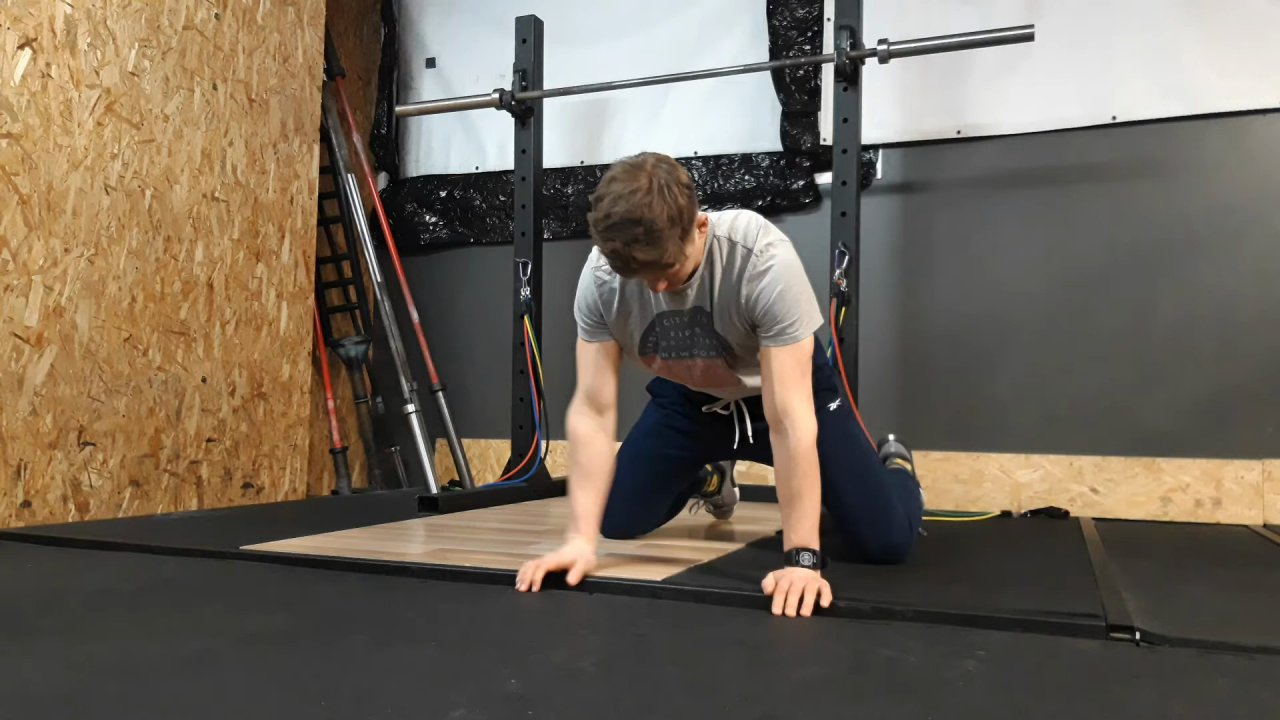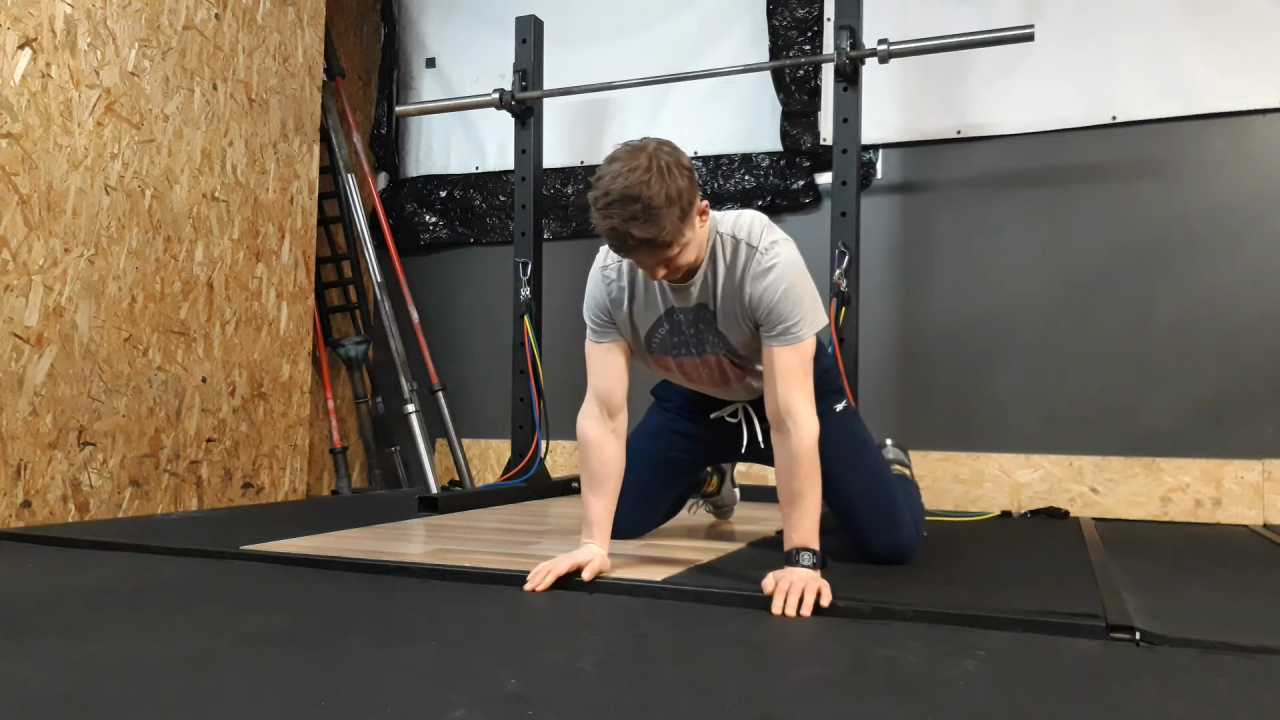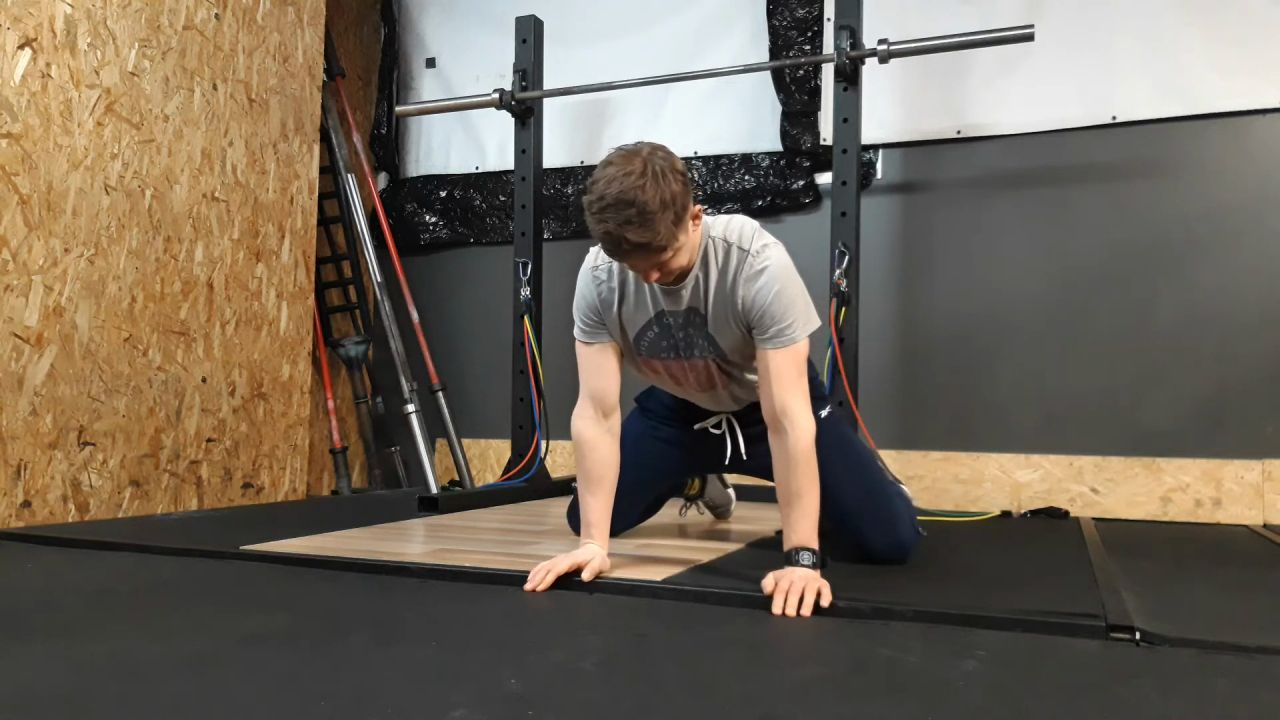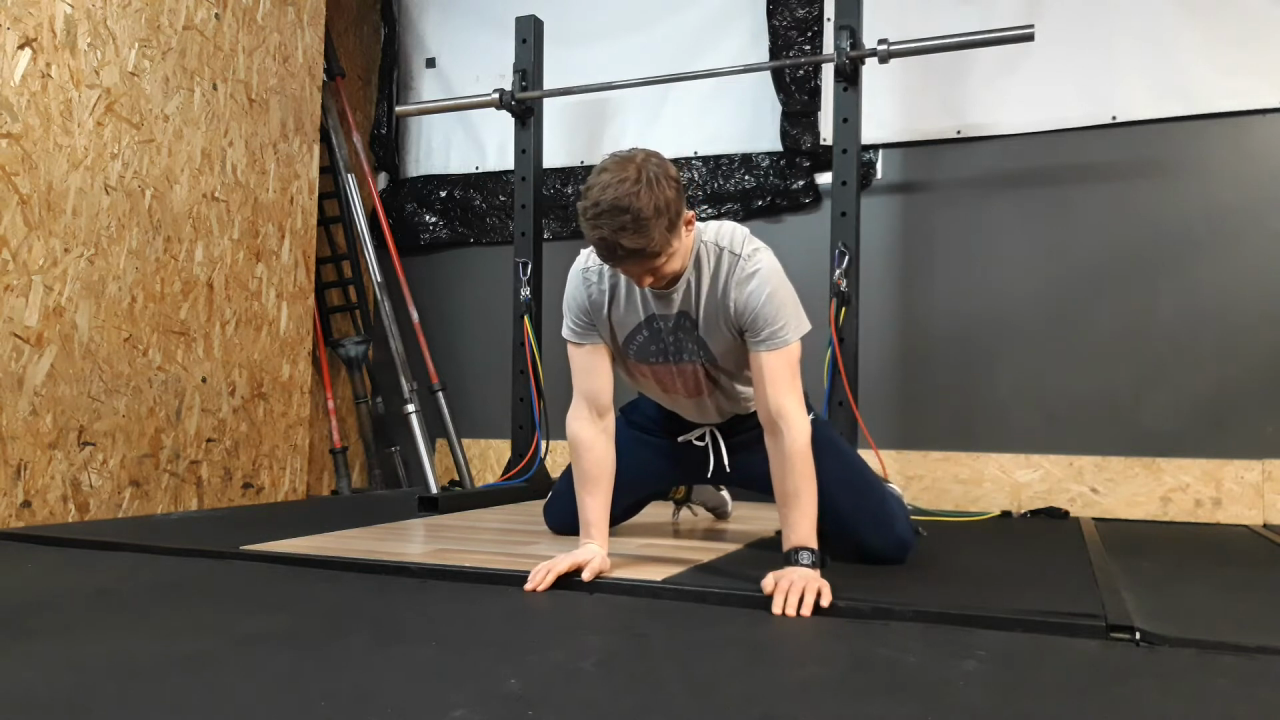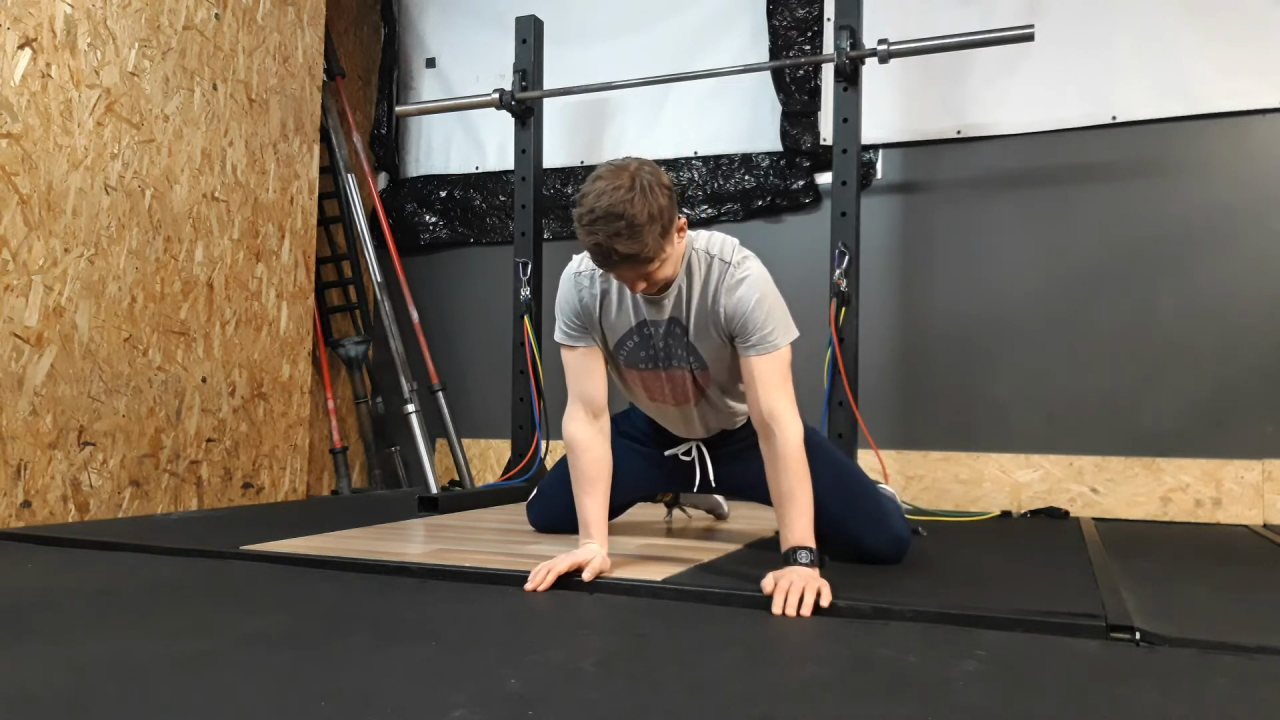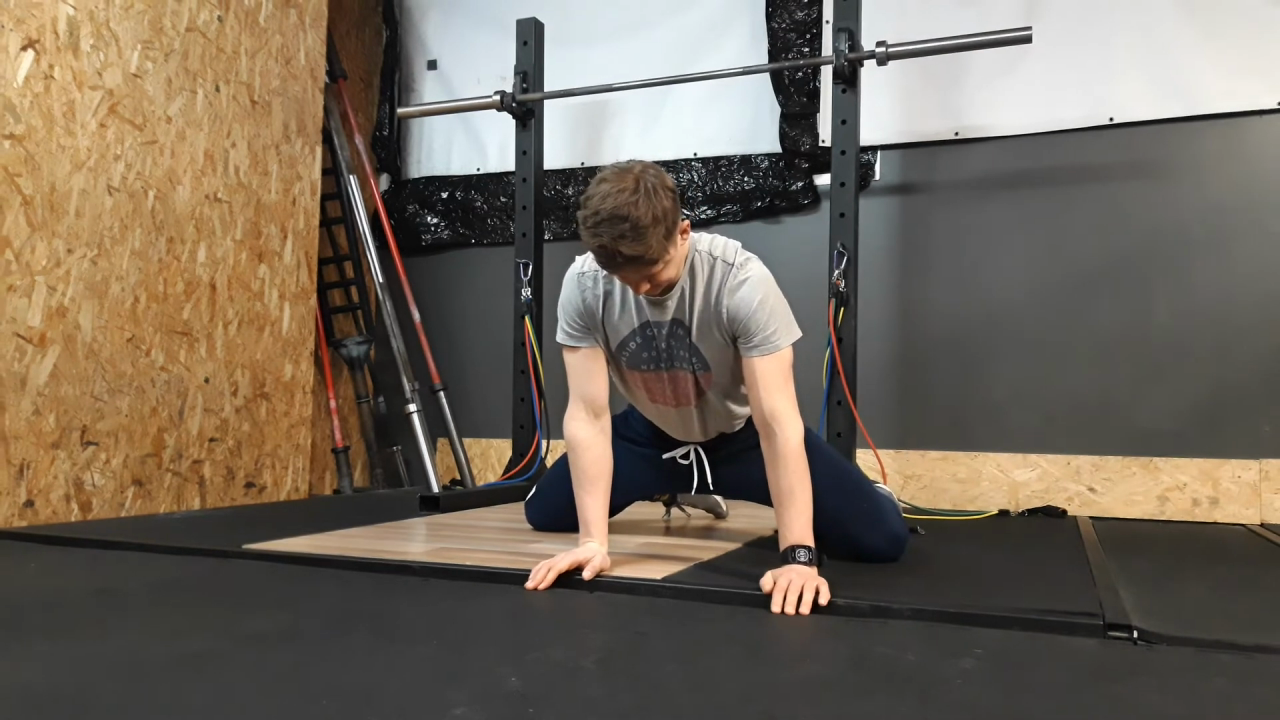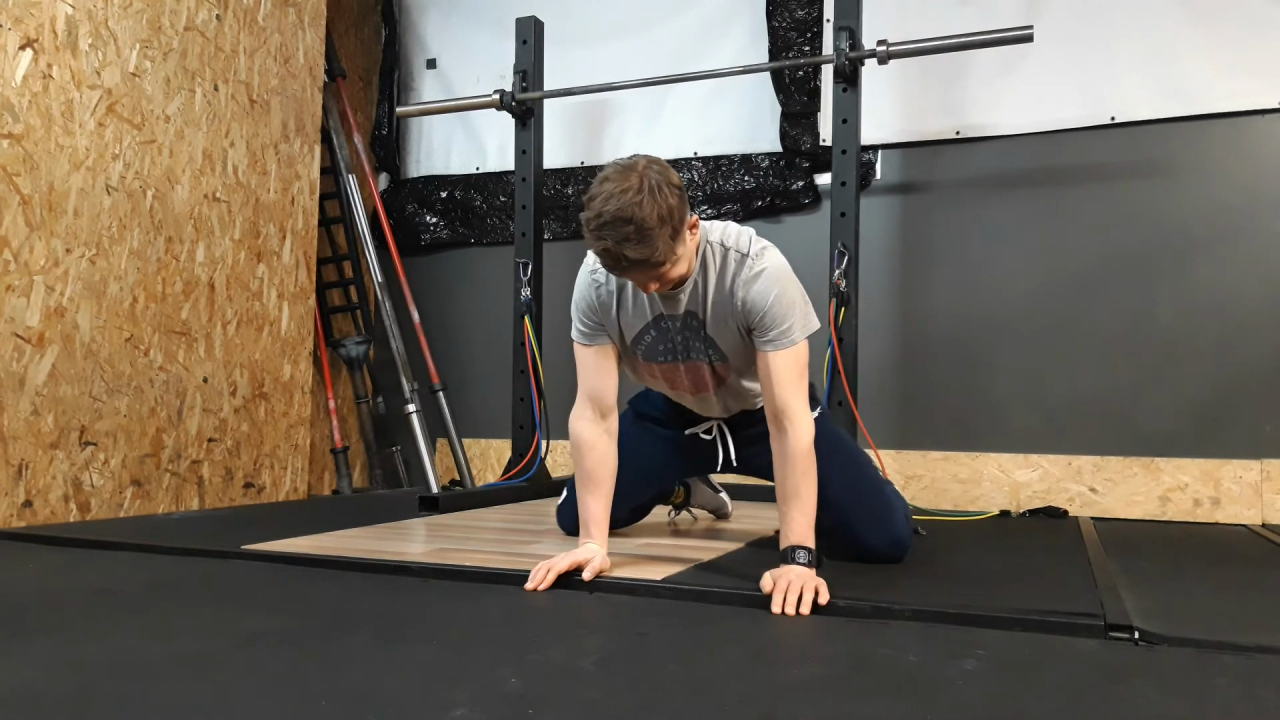
dt=0.7s
person 1, frame 1
left shoulder: (764, 259)
right shoulder: (600, 276)
left elbow: (788, 420)
right elbow: (593, 410)
left wrist: (802, 557)
right wrist: (580, 540)
left hip: (781, 390)
right hip: (688, 395)
left knee: (886, 539)
right knee: (616, 521)
left ankle: (893, 465)
right ankle: (708, 479)
person 1, frame 2
left shoulder: (767, 258)
right shoulder: (609, 275)
left elbow: (789, 419)
right elbow: (603, 412)
left wrist: (802, 557)
right wrist: (593, 542)
left hip: (790, 389)
right hip: (692, 398)
left knee: (891, 541)
right knee: (619, 520)
left ankle: (892, 467)
right ankle: (709, 478)
person 1, frame 3
left shoulder: (758, 263)
right shoulder: (598, 276)
left elbow: (787, 420)
right elbow: (597, 412)
left wrist: (802, 557)
right wrist: (593, 543)
left hip: (766, 404)
right hip: (678, 409)
left knee: (889, 539)
right knee: (584, 519)
right ankle: (696, 482)
person 1, frame 4
left shoulder: (748, 267)
right shoulder: (587, 279)
left elbow: (782, 420)
right elbow: (591, 413)
left wrist: (801, 556)
right wrist: (593, 542)
left hip: (751, 418)
right hip: (663, 420)
left knee: (887, 539)
right knee: (562, 518)
right ankle: (687, 487)
person 1, frame 5
left shoulder: (737, 277)
right shoulder: (580, 285)
left elbow: (775, 422)
right elbow: (586, 415)
left wrist: (800, 556)
right wrist: (593, 542)
left hip: (741, 431)
right hip: (653, 431)
left knee: (883, 538)
right knee: (547, 515)
right ankle: (678, 492)
person 1, frame 6
left shoulder: (741, 280)
right shoulder: (583, 285)
left elbow: (777, 422)
right elbow: (588, 415)
left wrist: (798, 554)
right wrist: (594, 540)
left hip: (740, 434)
right hip: (651, 433)
left knee: (881, 537)
right knee: (544, 512)
right ankle: (675, 490)
person 1, frame 7
left shoulder: (758, 271)
right shoulder: (595, 281)
left elbow: (788, 420)
right elbow: (595, 413)
left wrist: (798, 555)
right wrist: (592, 542)
left hip: (761, 412)
right hip: (669, 413)
left knee: (885, 538)
right knee: (573, 518)
right ankle: (684, 489)
